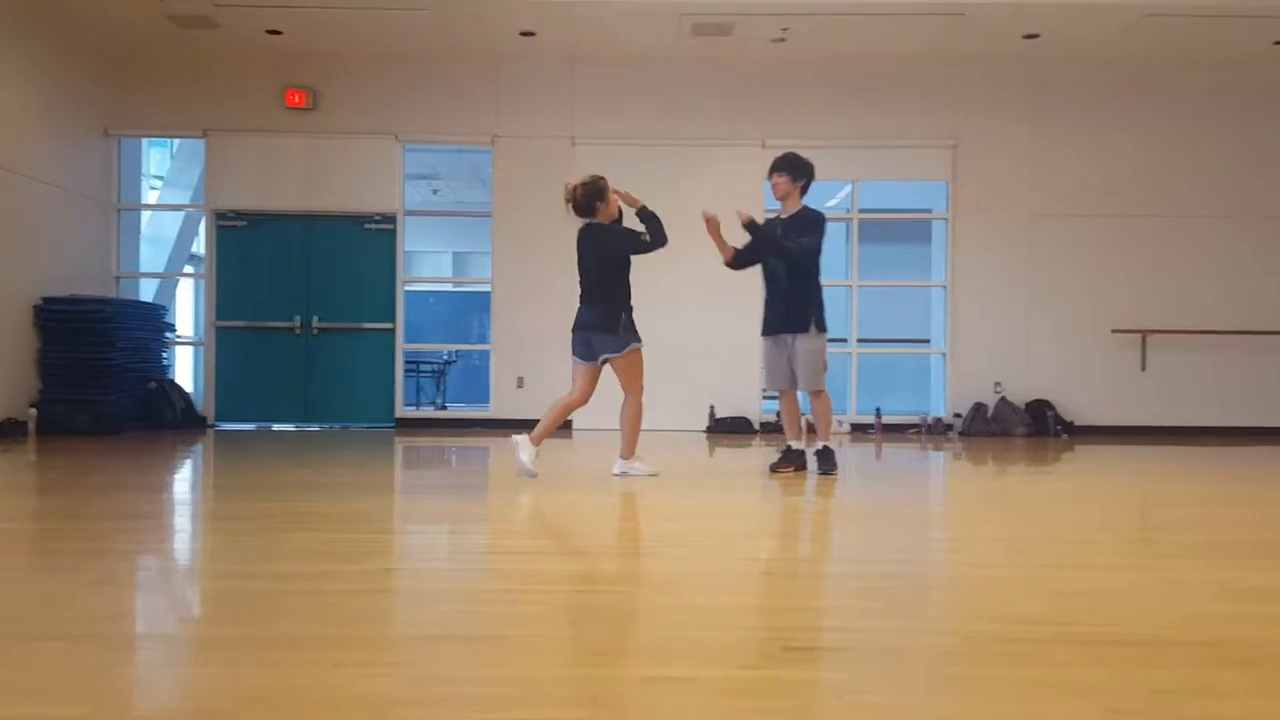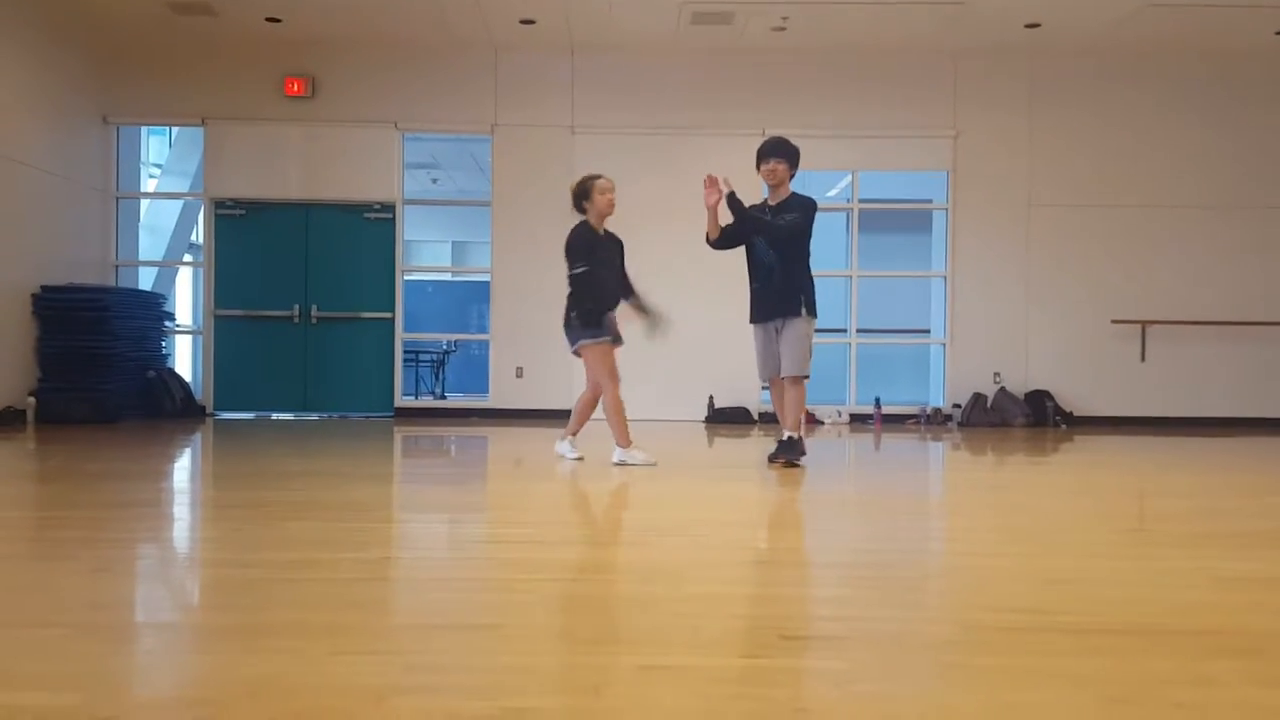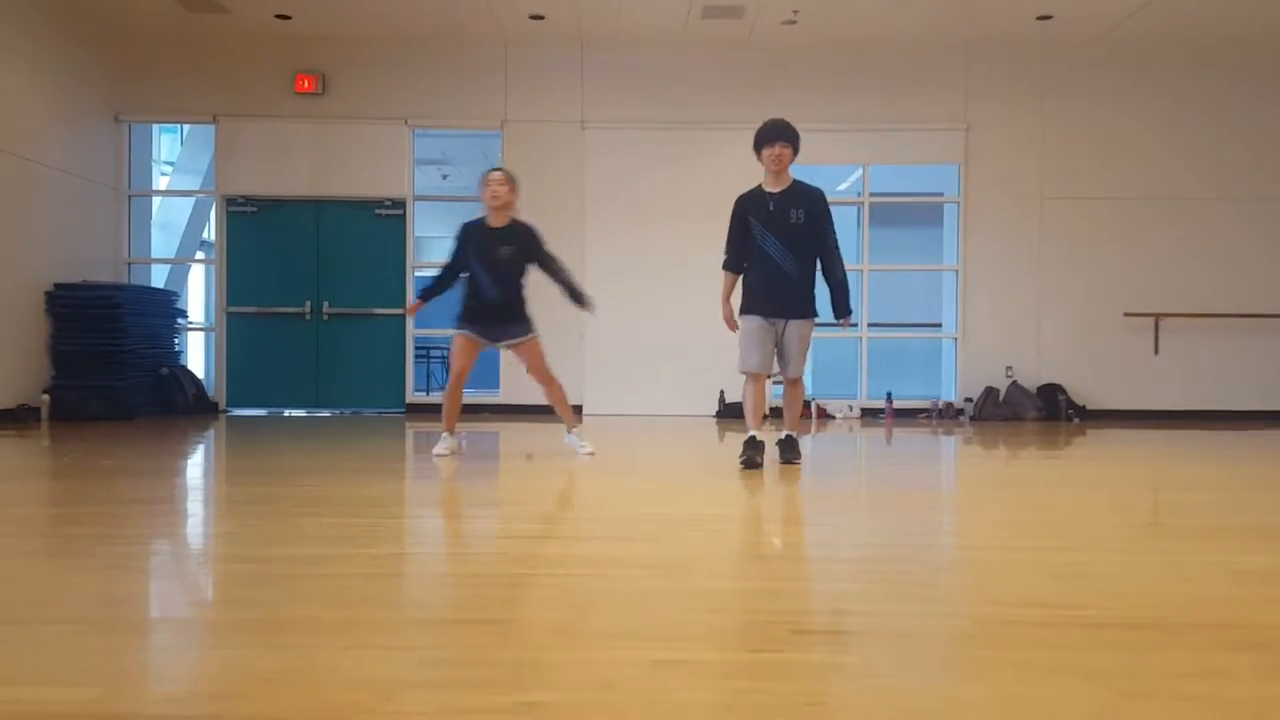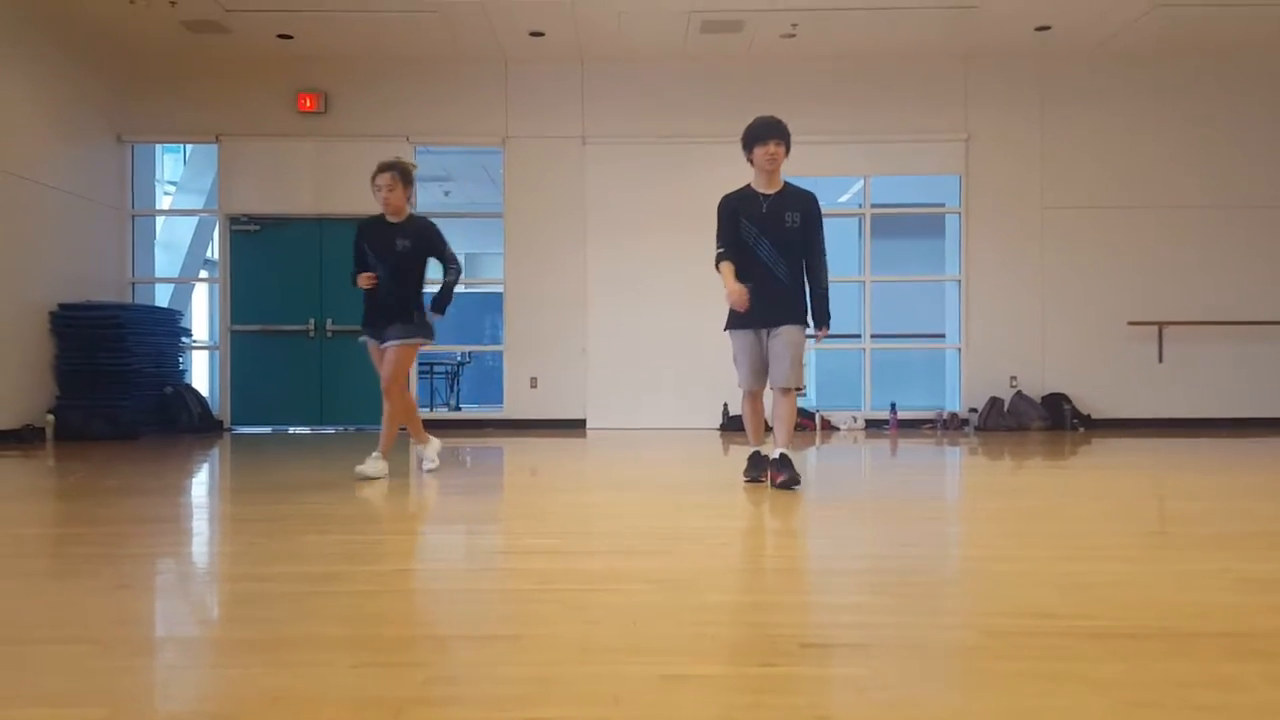
dt=0.7s
person 1, frame 1
left shoulder: (813, 220)
right shoulder: (770, 227)
left elbow: (798, 255)
right elbow: (739, 261)
left wrist: (753, 230)
right wrist: (717, 238)
left hip: (806, 318)
right hip: (775, 319)
left knee: (815, 387)
right knee: (784, 388)
left ankle: (825, 449)
right ankle: (795, 450)
person 1, frame 2
left shoulder: (804, 206)
right shoulder: (752, 214)
left elbow: (778, 233)
right elbow: (718, 241)
left wrist: (736, 206)
right wrist: (712, 211)
left hip: (796, 305)
right hip: (763, 307)
left knee: (792, 375)
right knee: (773, 378)
left ankle: (789, 438)
right ankle: (792, 438)
person 1, frame 3
left shoulder: (812, 199)
right shoulder: (746, 203)
left elbow: (828, 253)
right elbow: (735, 257)
left wrist: (841, 303)
right wrist: (725, 300)
left hip: (799, 305)
right hip: (756, 305)
left knee: (792, 376)
right knee: (754, 373)
left ankle: (789, 438)
right ankle: (754, 440)
person 1, frame 4
left shoulder: (805, 202)
right shoulder: (732, 203)
left elbow: (816, 261)
right elbow: (724, 252)
left wrist: (822, 313)
right wrist: (731, 283)
left hip: (789, 313)
right hip: (746, 313)
left knee: (785, 386)
right knee: (751, 388)
left ankle: (780, 458)
right ankle: (756, 454)
person 2, frame 1
left shoulder: (589, 235)
right shoulder: (611, 237)
right elbow: (658, 239)
left wrist: (623, 209)
right wrist: (639, 207)
left hip: (586, 323)
right hip: (613, 323)
left knee: (578, 395)
right knee: (633, 393)
left ankle: (529, 441)
right ankle: (627, 460)
person 2, frame 2
left shoulder: (611, 241)
right shoulder: (580, 236)
left elbow: (621, 281)
right elbow: (585, 282)
left wrist: (645, 308)
right wrist: (614, 311)
left hip: (601, 322)
right hip: (584, 321)
left knee: (597, 387)
right knee: (609, 383)
left ankle: (566, 440)
right ankle: (624, 449)
person 2, frame 3
left shoulder: (523, 233)
right shoulder: (470, 231)
left elbow: (551, 266)
right elbow: (453, 270)
left wrist: (577, 295)
right wrist: (422, 297)
left hip: (512, 318)
right hip: (474, 317)
left knee: (544, 376)
right knee: (456, 375)
left ankle: (573, 433)
right ankle: (448, 436)
person 2, frame 4
left shoulder: (423, 228)
right shoulder: (366, 229)
left elbow: (451, 264)
right elbow: (359, 270)
left wrist: (442, 297)
right wrist: (359, 280)
left hip: (408, 319)
right hip: (375, 319)
left knee: (390, 386)
right knee: (396, 390)
left ankle: (381, 457)
right ankle: (425, 442)
